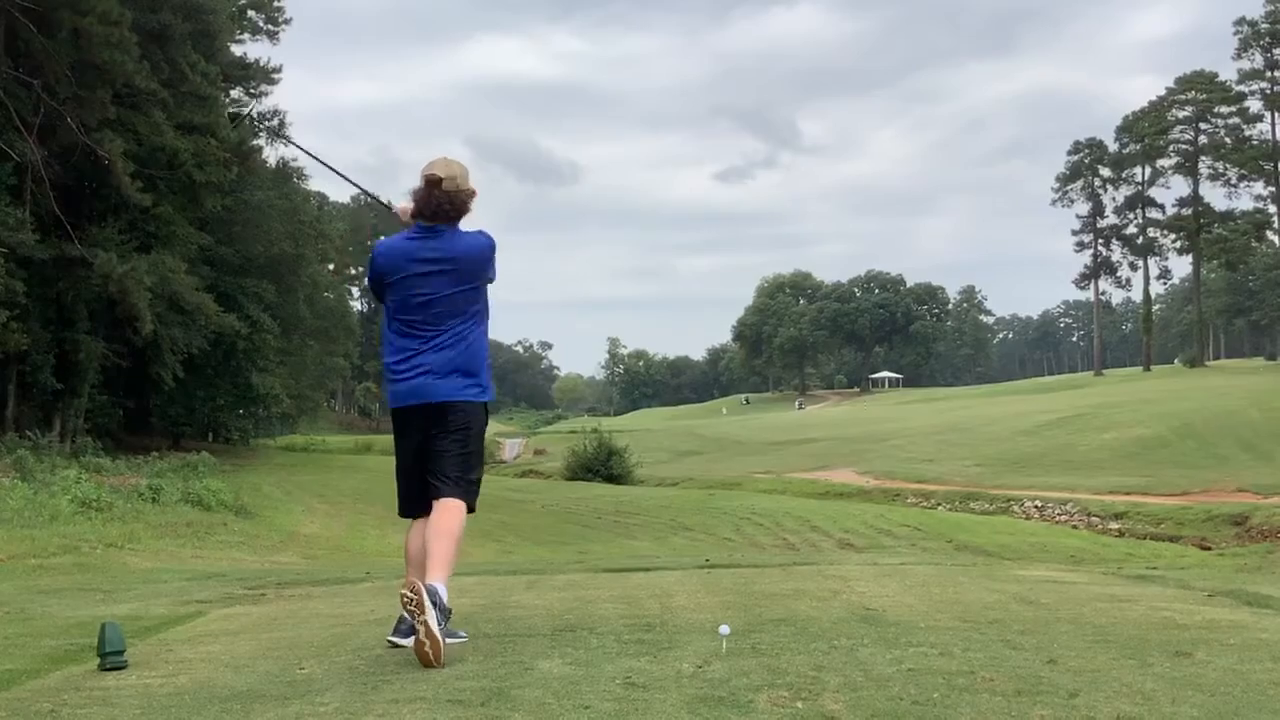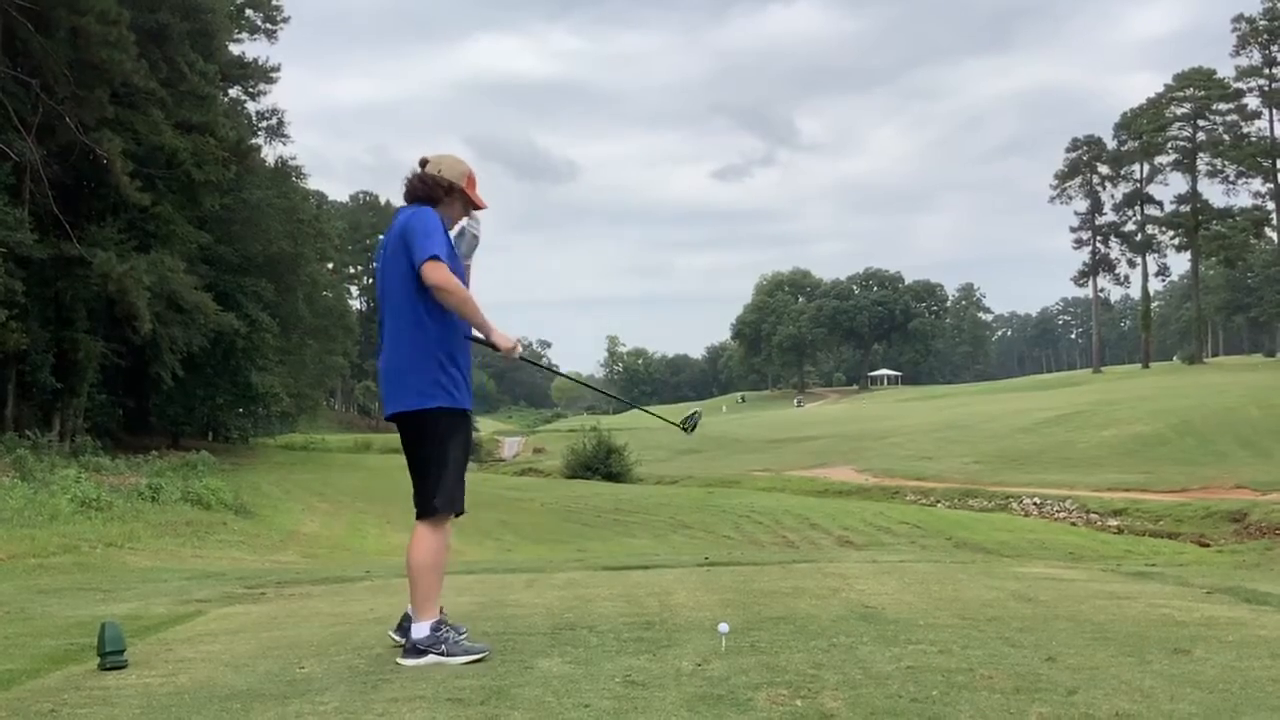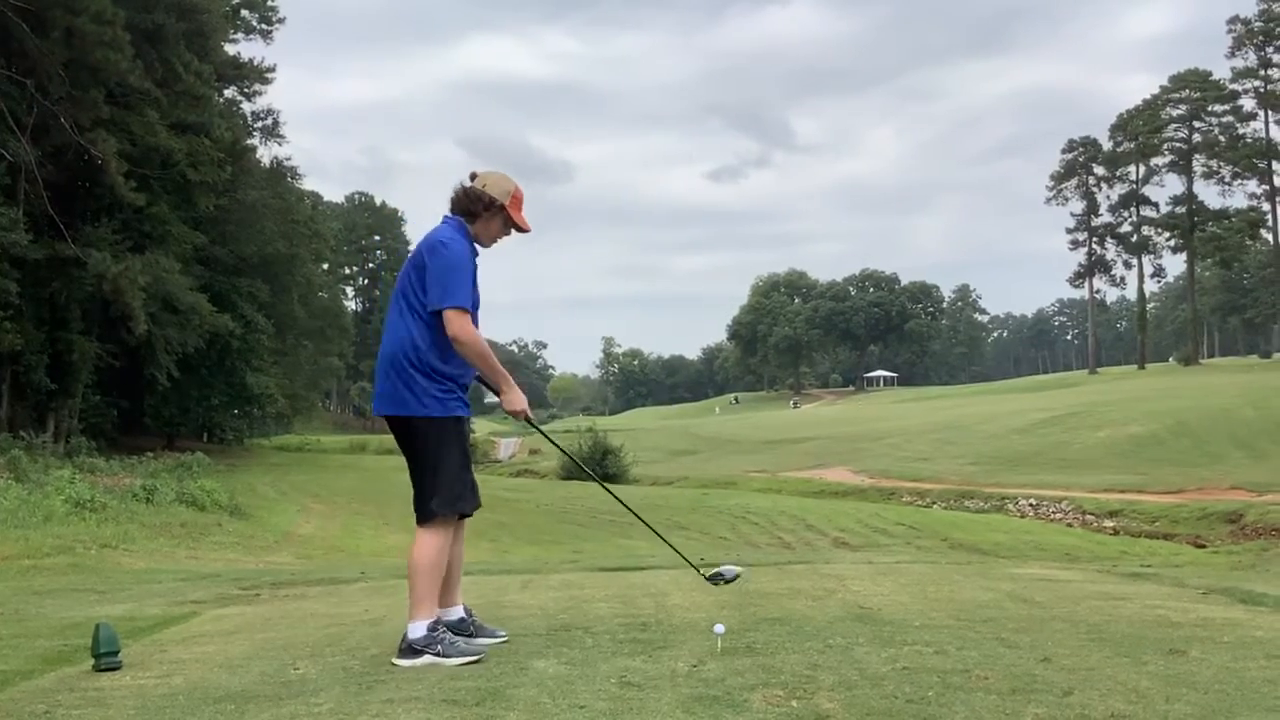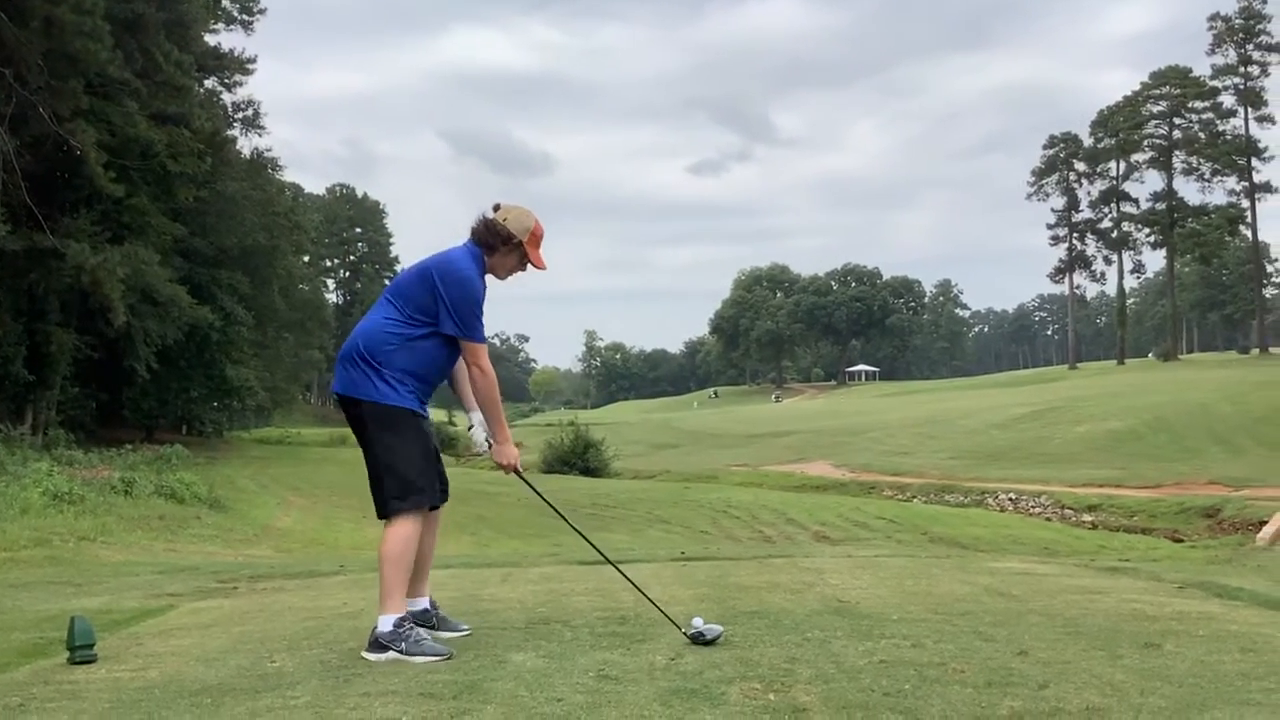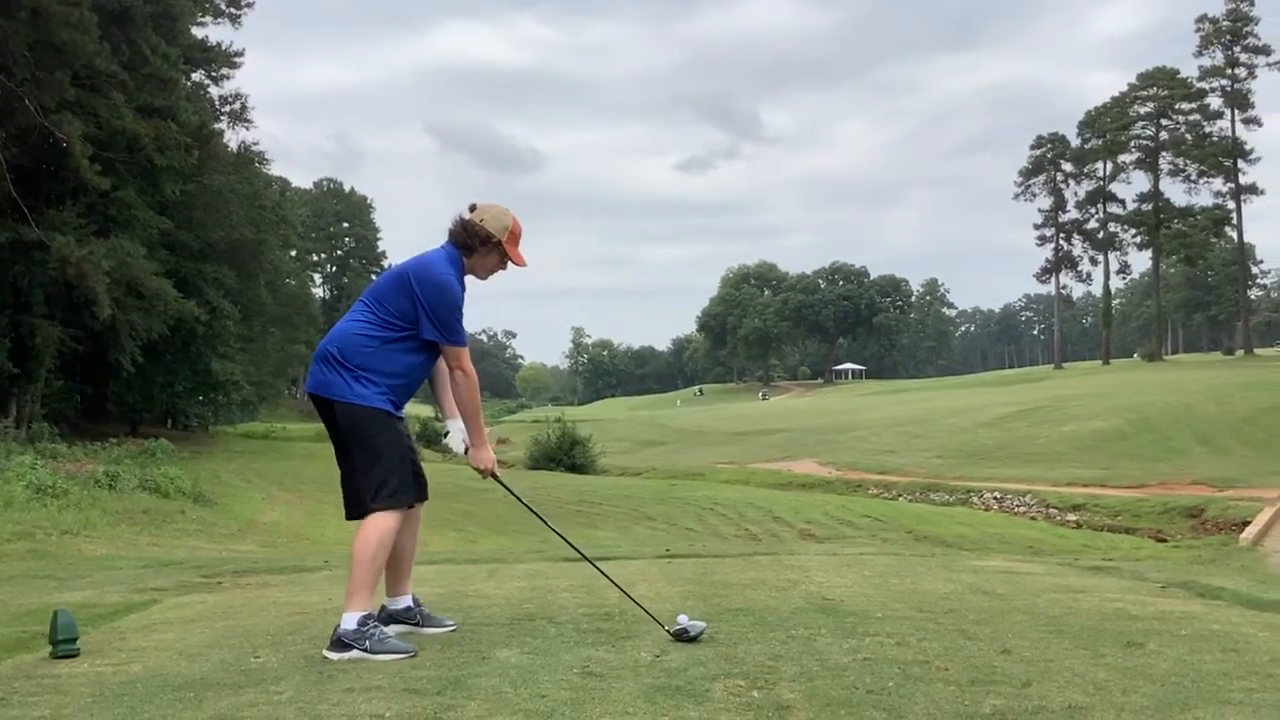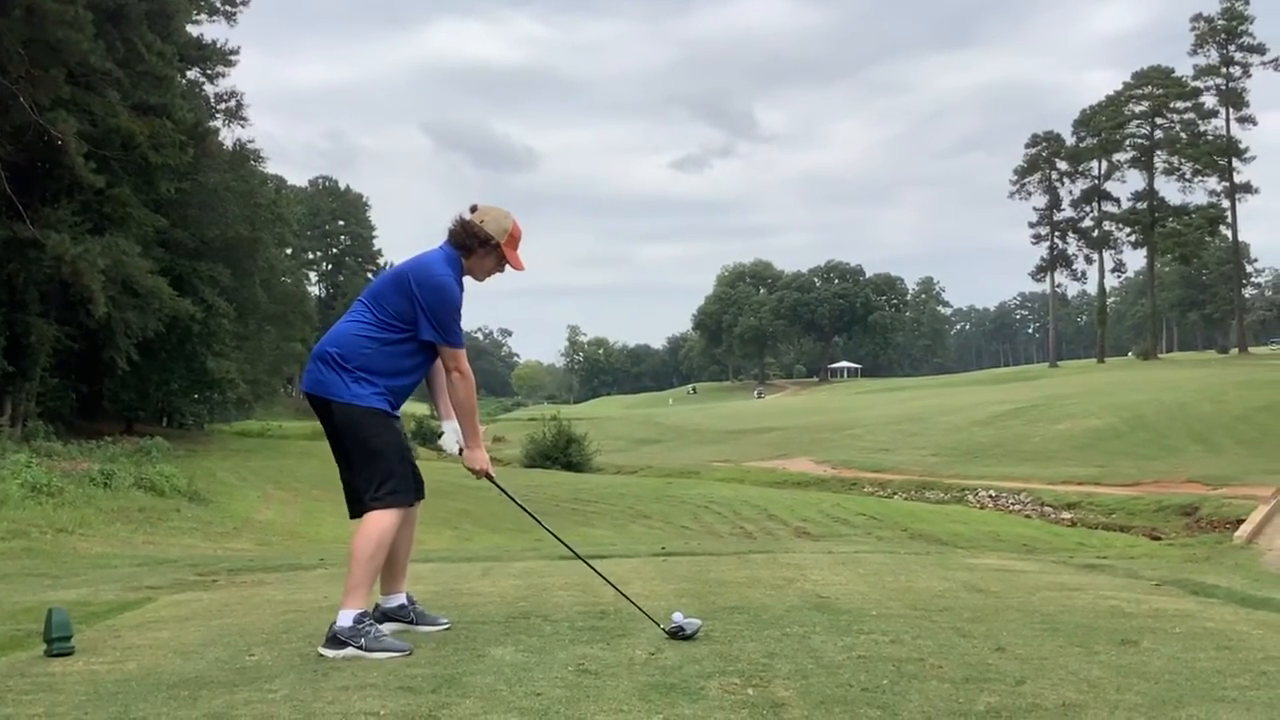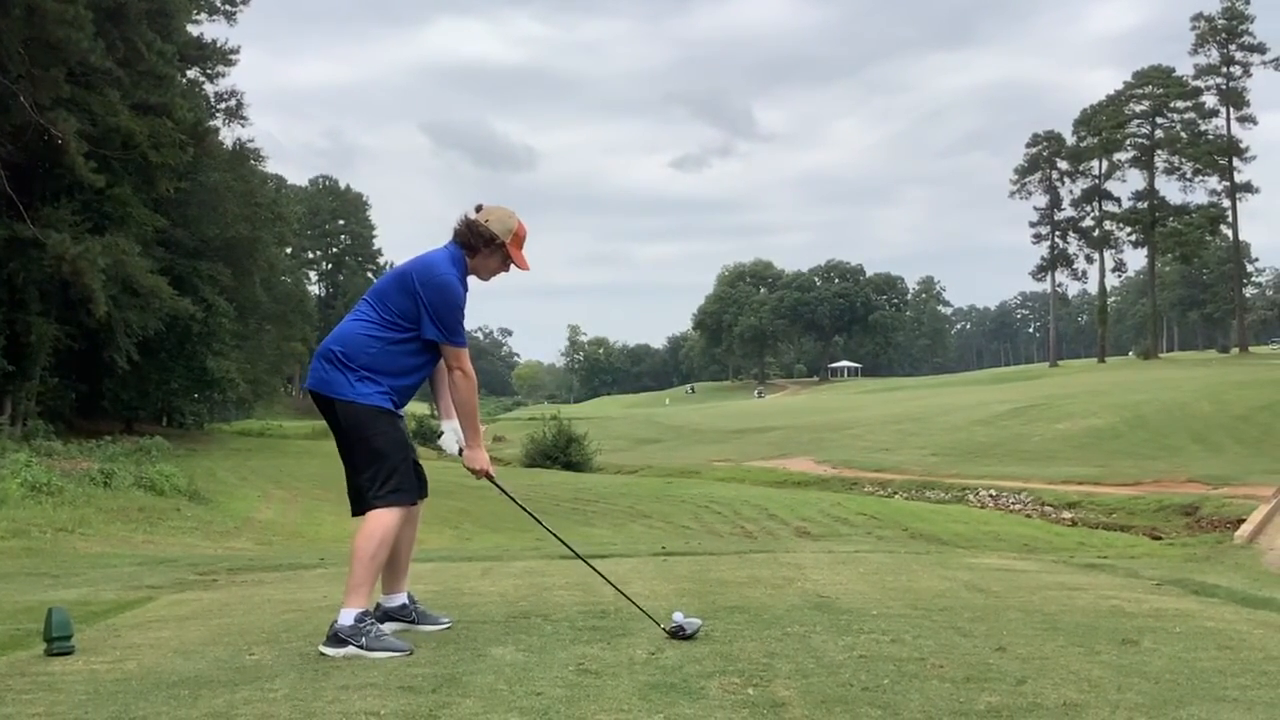
dt=0.7s
person 1, frame 1
left shoulder: (387, 252)
right shoulder: (477, 245)
left hip: (406, 392)
right hip: (458, 389)
left knee: (419, 504)
right knee: (452, 494)
left ankle: (415, 616)
right ankle: (433, 592)
person 1, frame 2
left shoulder: (403, 232)
right shoulder: (419, 220)
left elbow: (444, 302)
right elbow: (438, 279)
left wrist: (465, 257)
right wrist: (492, 332)
left hip: (417, 384)
right hip: (430, 385)
left knee: (437, 507)
right knee: (437, 509)
left ankle: (419, 616)
right ankle: (424, 634)
person 1, frame 3
left shoulder: (452, 245)
right shoulder: (450, 246)
right elbow: (459, 331)
left wrist: (489, 376)
right wrist: (508, 386)
left hip: (425, 392)
right hip: (422, 394)
left knee: (456, 507)
right knee: (439, 512)
left ankle: (451, 615)
right ankle: (420, 635)
person 1, frame 4
left shoulder: (460, 268)
right shoulder: (461, 273)
left elbow: (456, 358)
right elbow: (479, 366)
left wrist: (476, 418)
right wrist: (502, 438)
left hip: (389, 386)
right hip: (378, 383)
left knee: (429, 499)
right knee: (409, 502)
left ankle: (416, 608)
right ankle: (389, 629)
person 1, frame 5
left shoulder: (439, 270)
right shoulder: (439, 278)
left elbow: (440, 360)
right elbow: (461, 369)
left wrist: (454, 424)
right wrist: (479, 443)
left hip: (365, 387)
right hip: (352, 384)
left knee: (410, 495)
right knee: (387, 501)
left ankle: (399, 606)
right ankle: (353, 627)
person 1, frame 6
left shoulder: (437, 271)
right shoulder: (438, 279)
left elbow: (436, 361)
right elbow: (458, 370)
left wrist: (449, 425)
right wrist: (474, 444)
left hip: (351, 386)
right hip: (349, 385)
left knee: (406, 494)
right knee: (388, 498)
left ankle: (393, 604)
right ankle: (349, 625)
person 1, frame 7
left shoulder: (442, 270)
right shoulder: (442, 278)
left elbow: (439, 361)
right elbow: (460, 369)
left wrist: (449, 424)
right wrist: (474, 444)
left hip: (357, 384)
right hip: (353, 384)
left knee: (409, 491)
right knee: (390, 497)
left ankle: (394, 604)
right ankle: (350, 624)
